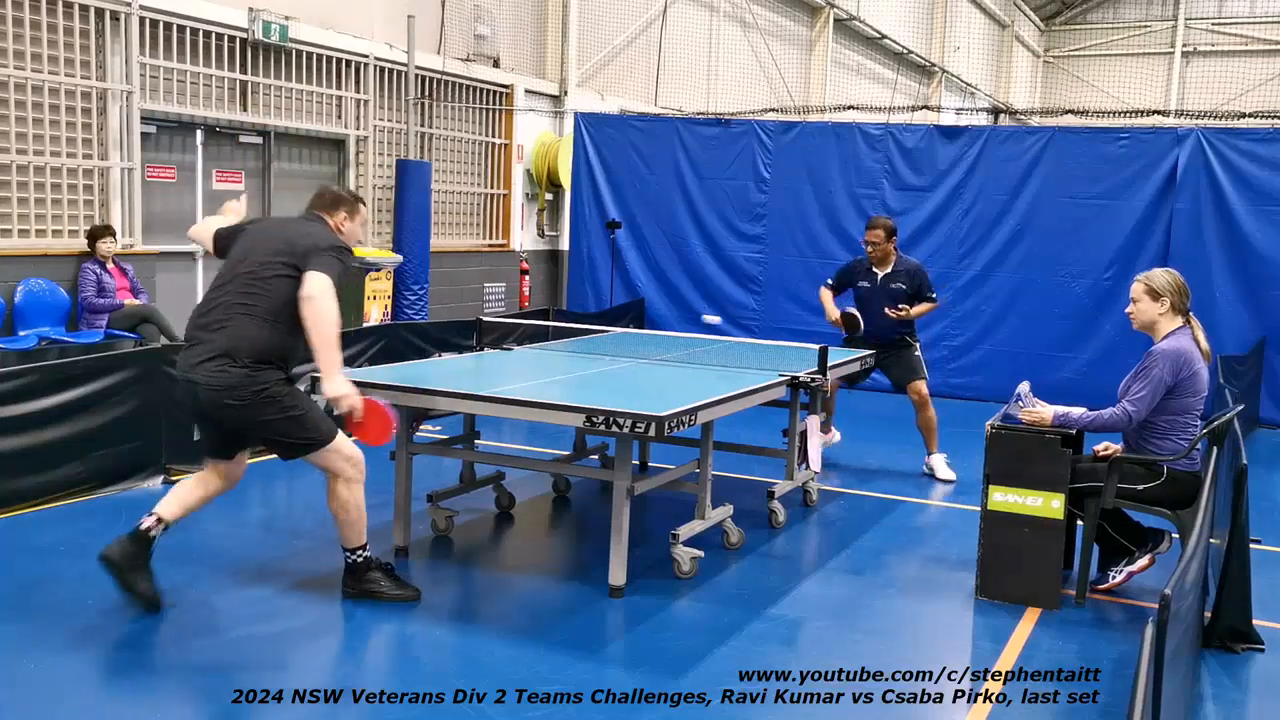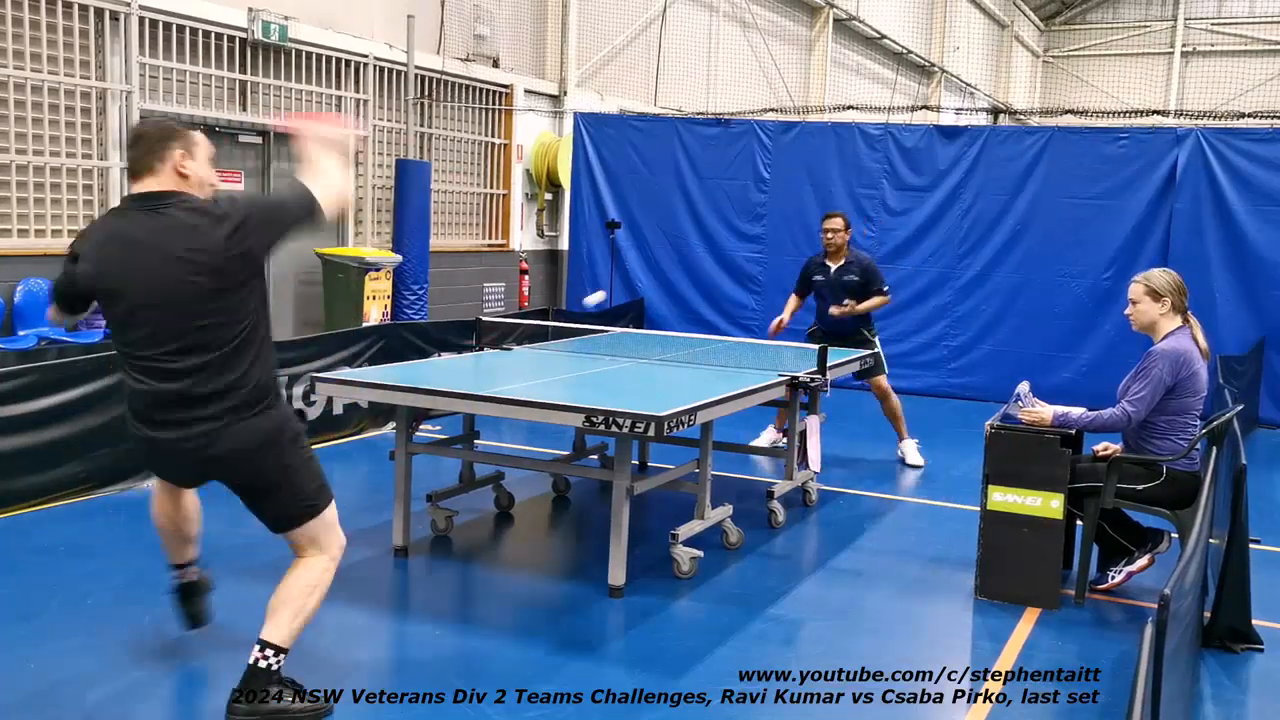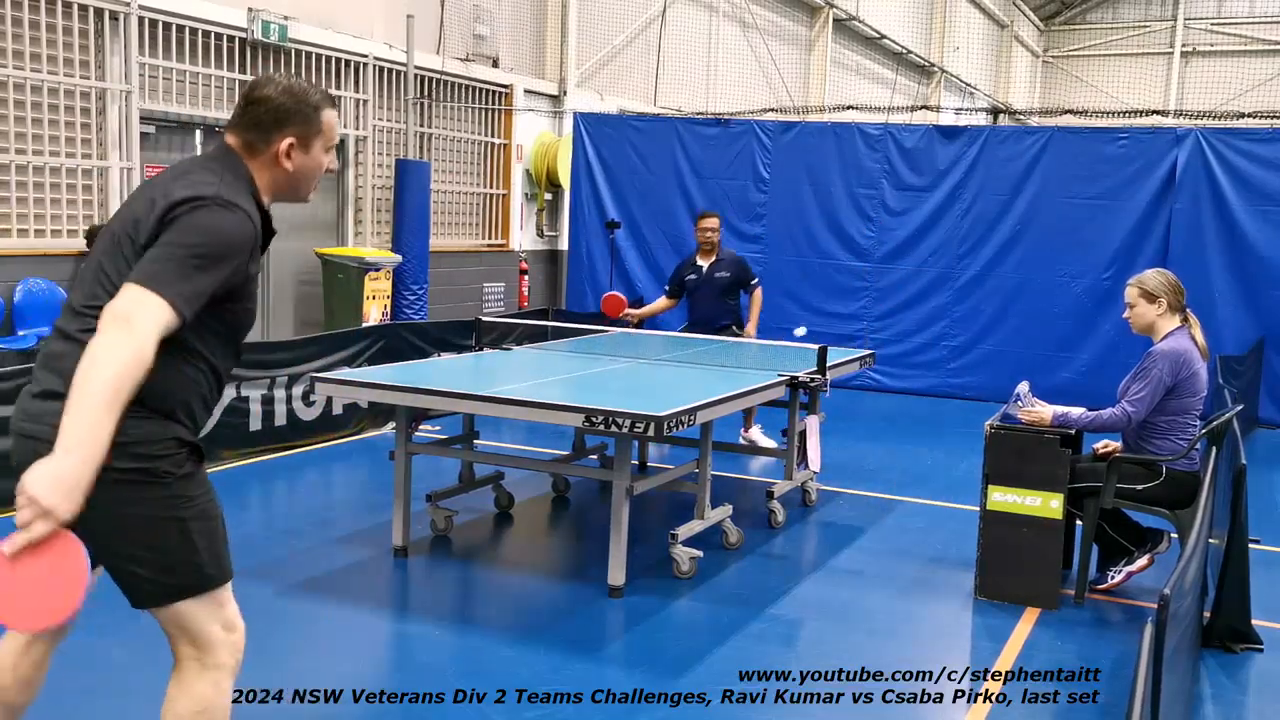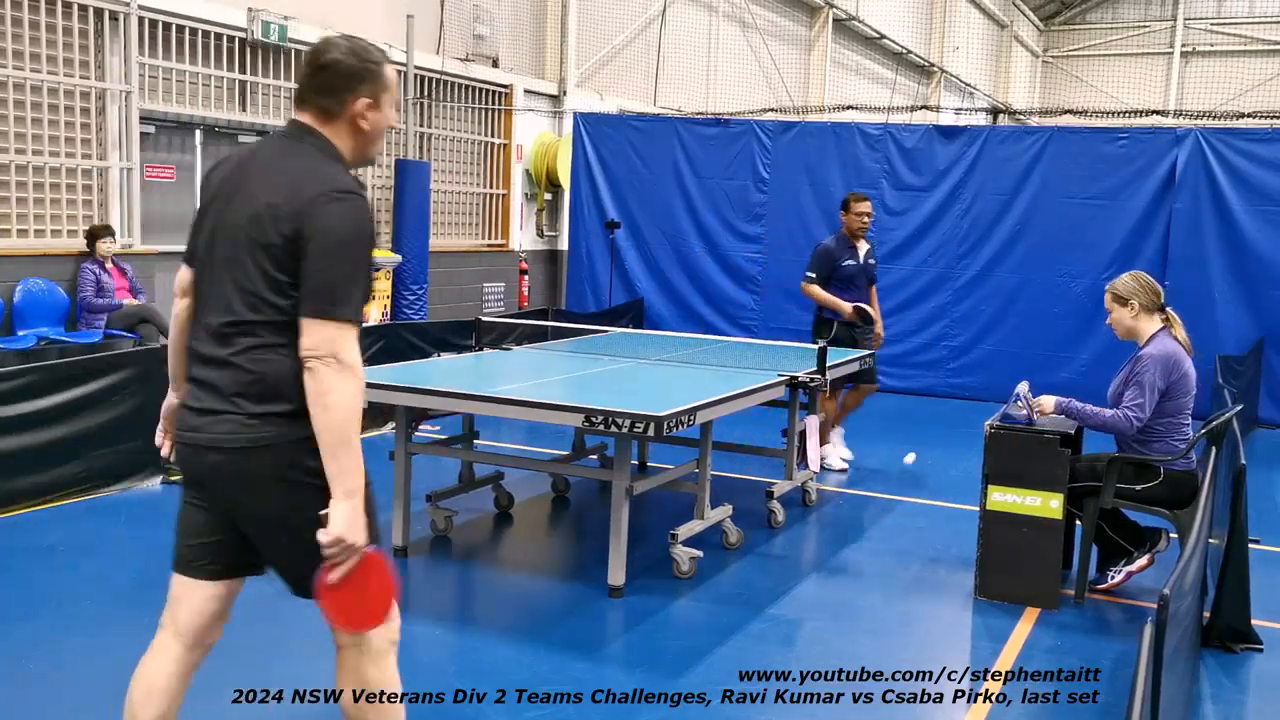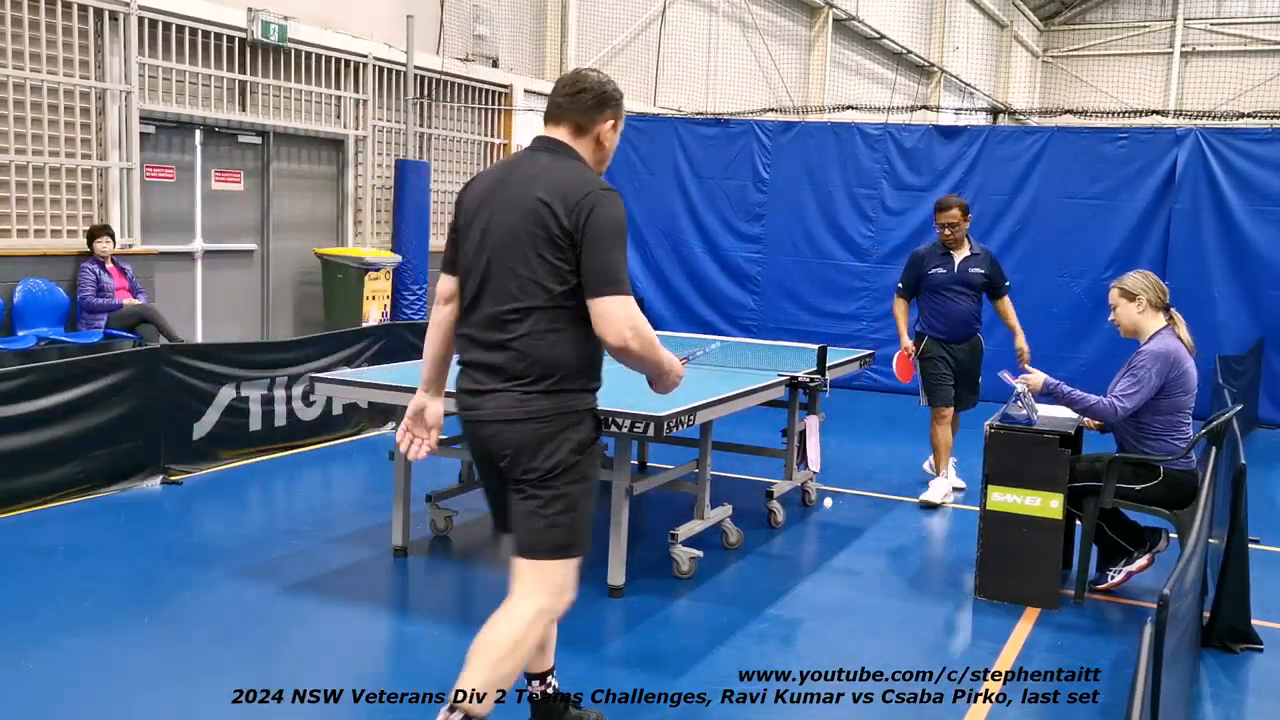
dt=1s
person 1, frame 1
left shoulder: (259, 229)
right shoulder: (329, 246)
left elbow: (201, 232)
right elbow: (316, 294)
left wrist: (230, 215)
right wrist: (334, 375)
left hip: (196, 368)
right hip: (244, 379)
left knee: (225, 471)
right knee: (347, 464)
left ankle: (136, 544)
right ankle: (362, 570)
person 1, frame 2
left shoulder: (95, 244)
right shoulder: (232, 221)
left elbow: (60, 313)
right elbow: (330, 192)
right wrist: (324, 152)
left hip: (161, 431)
right hip: (250, 429)
left knee: (171, 480)
right knee: (324, 548)
left ankle: (189, 589)
person 1, frame 3
left shoulder: (191, 180)
right shoulder: (226, 218)
right elbow: (128, 329)
right wrist: (75, 463)
right hip: (116, 447)
right knee: (214, 644)
person 1, frame 4
left shoulder: (233, 170)
right shoulder: (337, 200)
left elbow: (188, 293)
right elbow: (327, 358)
left wrist: (182, 391)
right wrist: (349, 495)
left hip: (212, 434)
right hip: (282, 445)
left knee: (189, 629)
right knee: (370, 629)
person 1, frame 5
left shoulder: (480, 186)
right shoulder: (593, 197)
left elbow: (446, 300)
right elbow: (617, 328)
left wrist: (430, 391)
right wrist: (665, 367)
left hip: (484, 408)
right hip: (549, 417)
left knee: (531, 566)
right knee: (543, 592)
person 2, frame 1
left shoulder: (1168, 353)
right shoulder: (1177, 345)
left elbow: (1127, 415)
left wrist: (1059, 417)
right wrist: (1124, 446)
left hip: (1167, 475)
right hip: (1161, 463)
left knee: (1066, 481)
left ankle: (1143, 542)
right ankle: (1120, 556)
person 2, frame 2
left shoulder: (1167, 353)
right shoulder: (1176, 345)
left elbow: (1126, 415)
left wrist: (1058, 417)
right wrist: (1123, 446)
left hip: (1166, 475)
right hip: (1160, 463)
left knee: (1064, 480)
left ankle: (1141, 542)
right ankle: (1119, 556)
person 2, frame 3
left shoulder: (1167, 353)
right shoulder: (1177, 345)
left elbow: (1127, 415)
left wrist: (1058, 418)
right wrist: (1124, 444)
left hip: (1167, 476)
right hip: (1162, 465)
left knee: (1065, 479)
right knee: (1065, 467)
left ankle: (1141, 543)
right ankle: (1120, 556)
person 2, frame 4
left shoulder: (1157, 356)
right shoulder: (1156, 348)
left elbow: (1128, 422)
left wrist: (1063, 406)
right wrist: (1100, 415)
left hip: (1164, 477)
right hip: (1155, 466)
left knee: (1063, 479)
right knee: (1065, 468)
left ankle: (1139, 542)
right ankle: (1119, 555)
person 2, frame 5
left shoulder: (1159, 353)
right shoulder: (1157, 347)
left elbow: (1114, 408)
right elbow: (1128, 410)
left wrist: (1049, 386)
right wrist: (1104, 422)
left hip: (1165, 476)
right hip: (1154, 466)
left knee: (1063, 479)
right knee: (1065, 468)
left ankle: (1140, 542)
right ankle: (1119, 555)
person 3, frame 1
left shoulder: (912, 269)
right shoulder: (857, 267)
left elbow: (931, 302)
right elbow: (827, 288)
left wrist: (910, 313)
right wrist: (830, 308)
left hip: (901, 344)
right hip: (861, 341)
left knee: (920, 396)
left ankle: (934, 458)
right ankle: (826, 432)
person 3, frame 2
left shoulder: (865, 262)
right shoulder: (813, 265)
left elbow: (884, 297)
right elbow: (798, 294)
left wrist: (856, 309)
right wrist: (786, 315)
left hip: (859, 336)
right hip: (824, 334)
left knee: (881, 387)
left ankle: (905, 443)
right ankle: (776, 431)
person 3, frame 3
left shoulder: (734, 261)
right shoulder: (685, 266)
left elbow: (755, 291)
right elbow: (669, 299)
left wrist: (752, 324)
right wrist: (639, 313)
left hip: (727, 333)
right hip: (694, 333)
left ankle: (750, 430)
person 3, frame 4
left shoulder: (869, 251)
right shoulder: (828, 248)
right elbow: (808, 286)
left wrist: (878, 321)
right wrist: (840, 305)
left hip: (859, 329)
right hip: (833, 328)
left knee: (867, 385)
right knee: (831, 389)
left ankle: (832, 427)
right ankle: (824, 447)
person 3, frame 5
left shoulder: (984, 257)
right shoulder: (921, 256)
left elbow: (1001, 298)
right elbow: (901, 299)
left wrist: (1018, 335)
right wrist: (904, 336)
left hip: (969, 345)
right hip: (933, 346)
left knee: (957, 410)
right knee: (941, 412)
left ankle: (939, 462)
right ankle: (941, 480)
